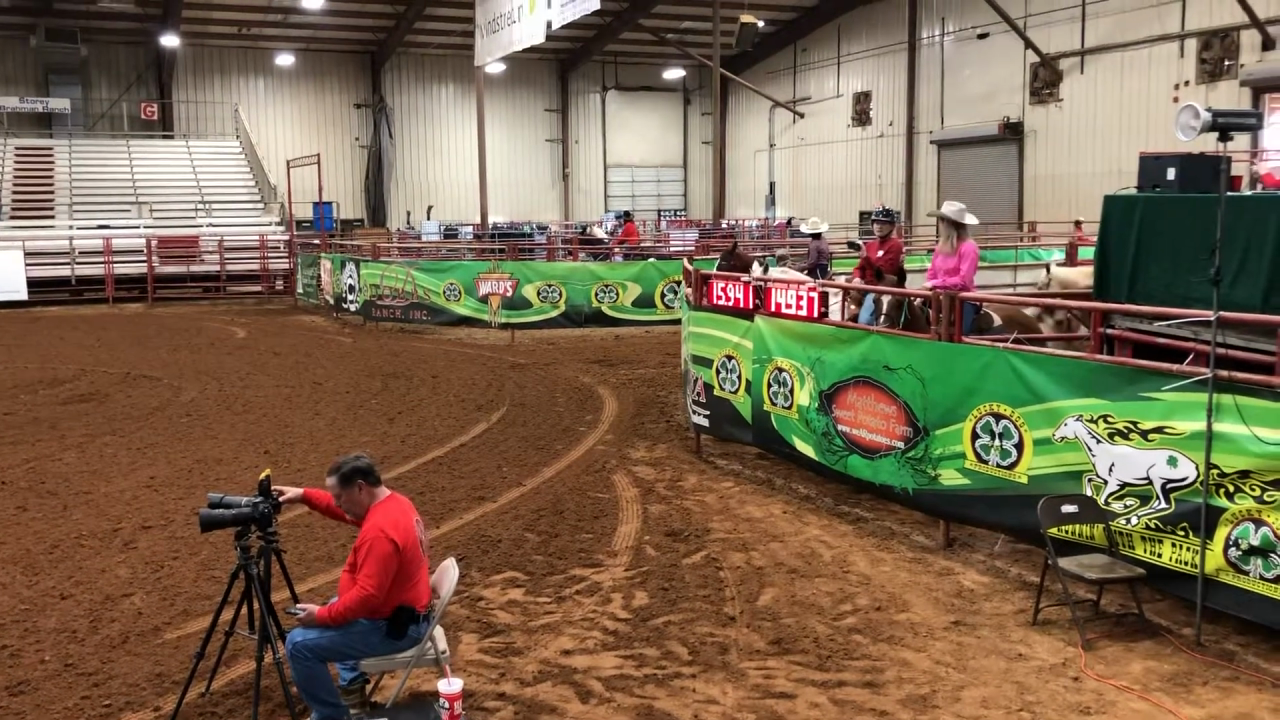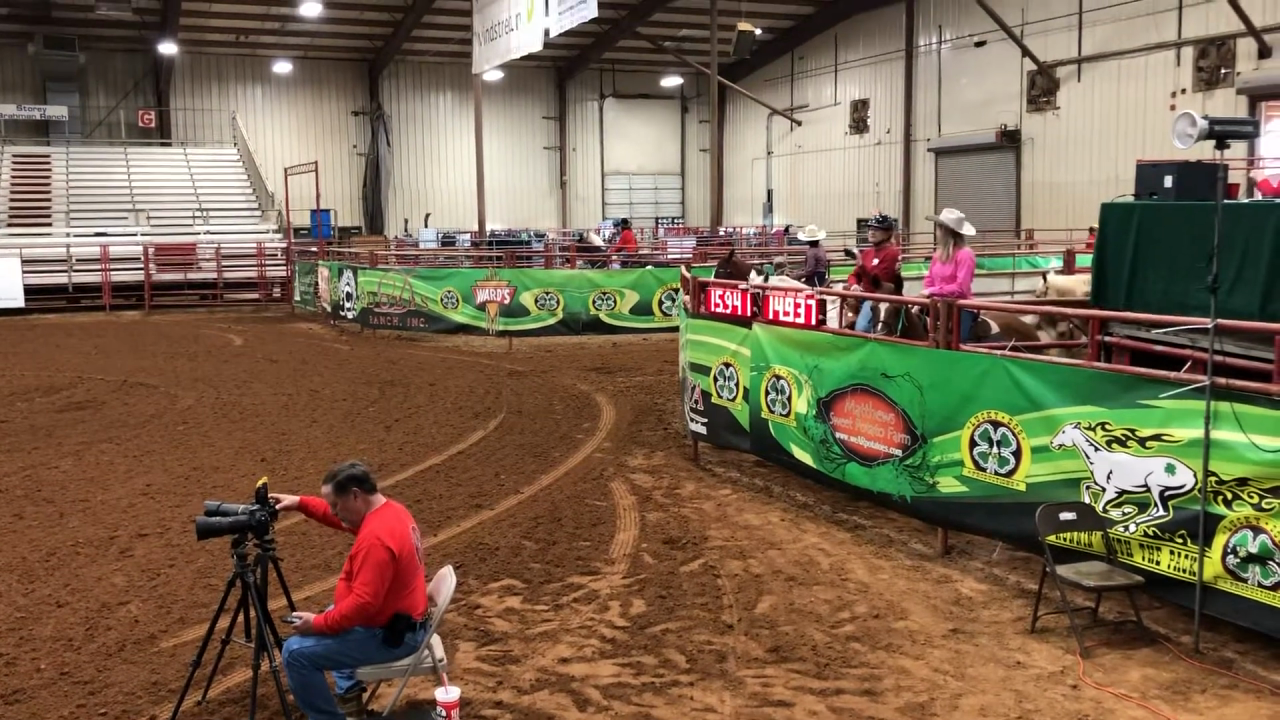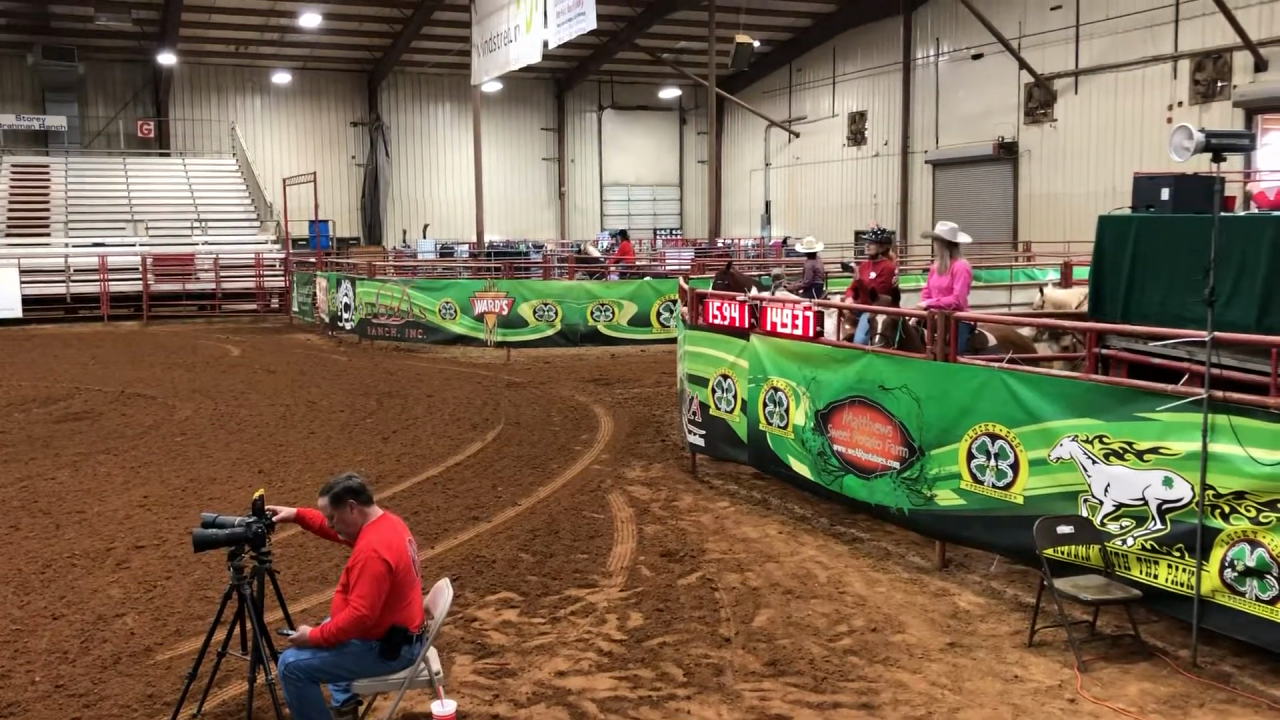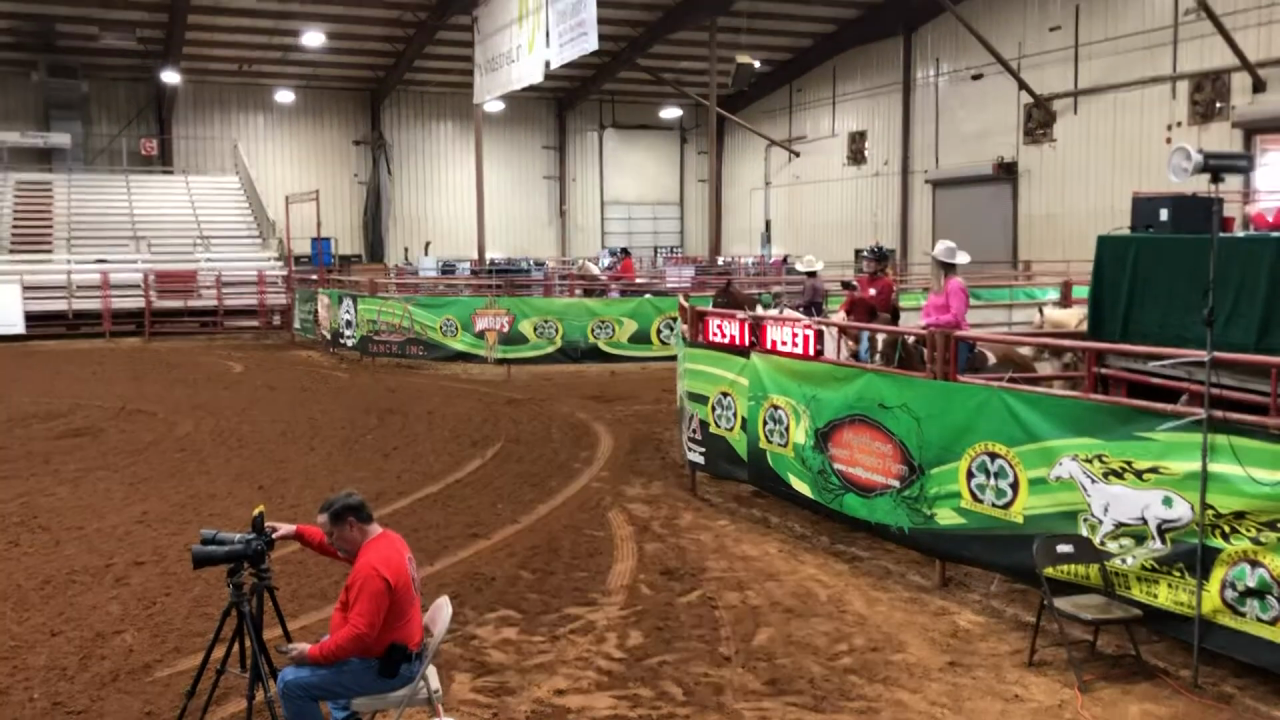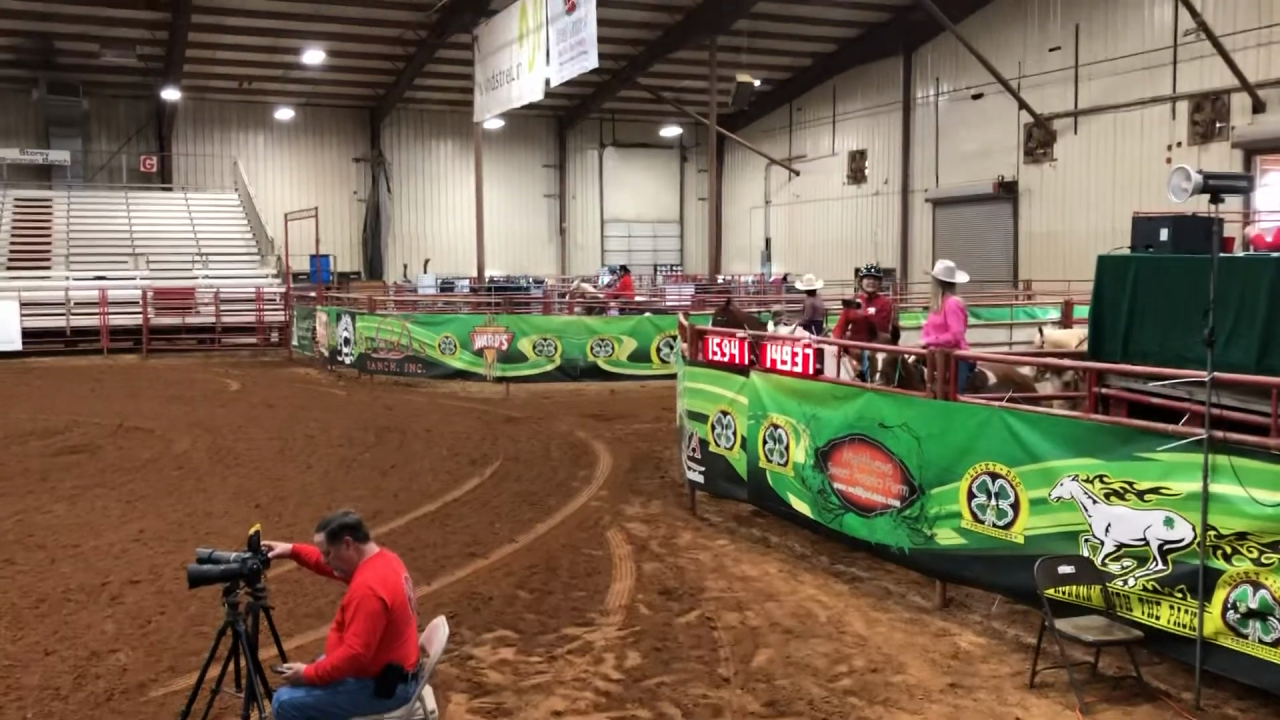
dt=0.3s
person 1, frame 1
left shoulder: (380, 530)
right shoulder: (395, 502)
left elbow: (367, 596)
right elbow: (344, 509)
left wrist: (322, 615)
right wrist: (304, 495)
left hip: (393, 627)
right hip: (404, 612)
left knee: (299, 644)
right knee: (337, 608)
right ankle: (353, 685)
person 1, frame 2
left shoulder: (376, 538)
right shoulder: (391, 509)
left elbow: (363, 604)
right elbow: (338, 515)
left wrist: (317, 623)
right wrist: (300, 503)
left hip: (390, 635)
right hip: (401, 620)
left knee: (295, 652)
right knee: (333, 614)
right ankle: (349, 692)
person 1, frame 3
left shoulder: (373, 550)
right shoulder: (388, 522)
left elbow: (360, 616)
right elbow: (336, 527)
left wrist: (313, 637)
right wrist: (297, 514)
left hip: (387, 648)
right hip: (397, 634)
left knee: (291, 665)
right knee: (330, 629)
person 1, frame 4
left shoulder: (372, 568)
right shoulder: (388, 539)
left elbow: (359, 634)
right elbow: (336, 545)
left wrist: (312, 653)
right wrist: (297, 532)
left hip: (385, 666)
right hip: (396, 651)
left knee: (291, 682)
right knee: (329, 644)
person 1, frame 5
left shoulder: (368, 587)
right shoulder: (385, 559)
left elbow: (355, 655)
right elbow: (332, 564)
left wrist: (308, 674)
right wrist: (293, 550)
left hip: (380, 686)
right hip: (392, 673)
left knee: (286, 702)
right knee: (323, 666)
